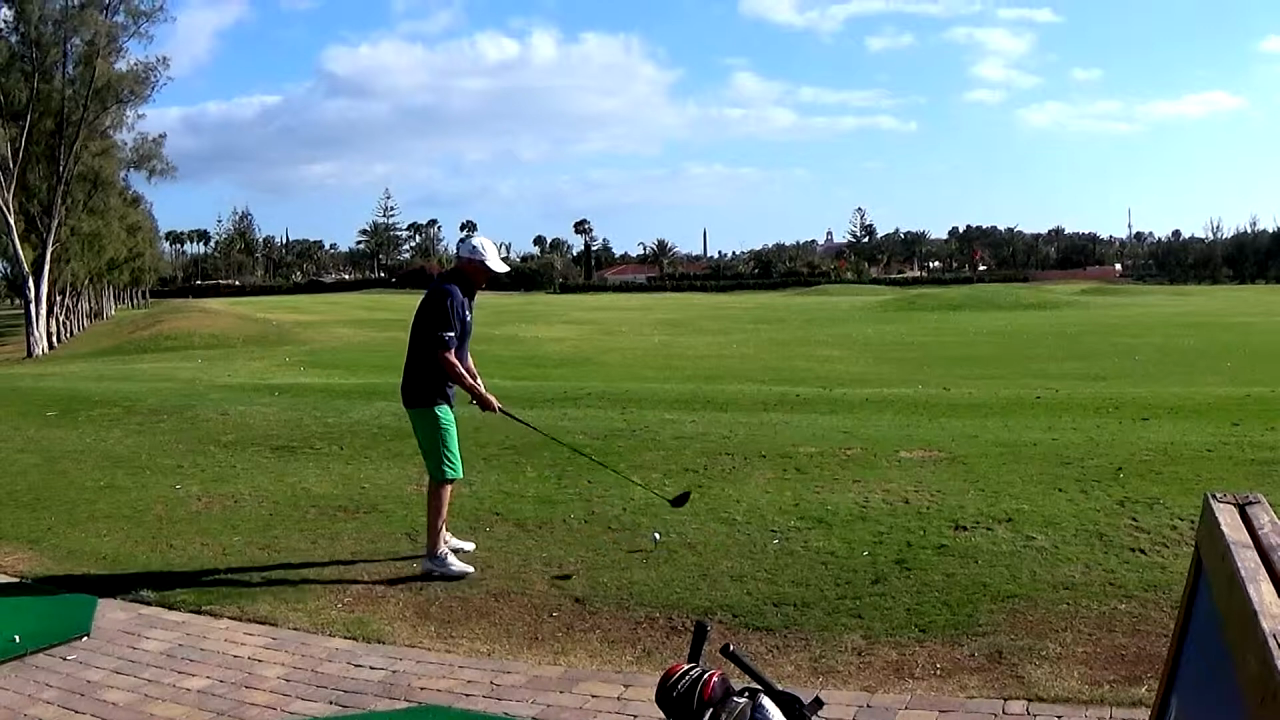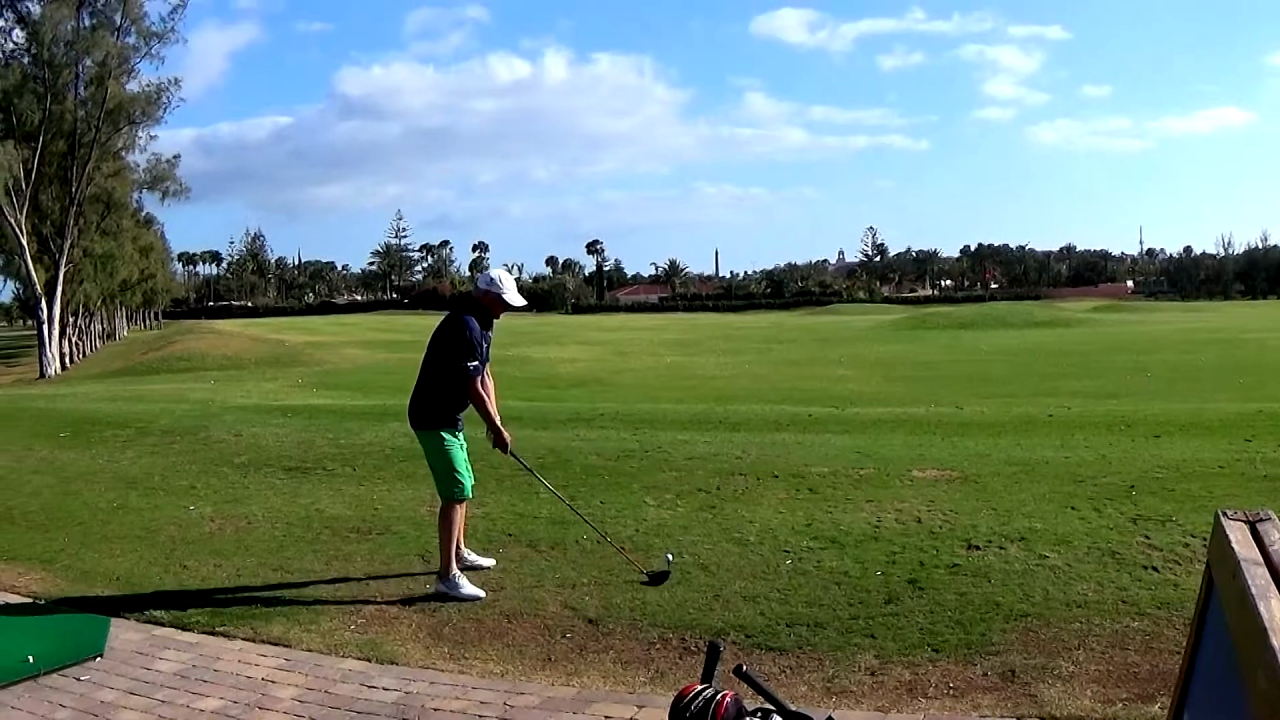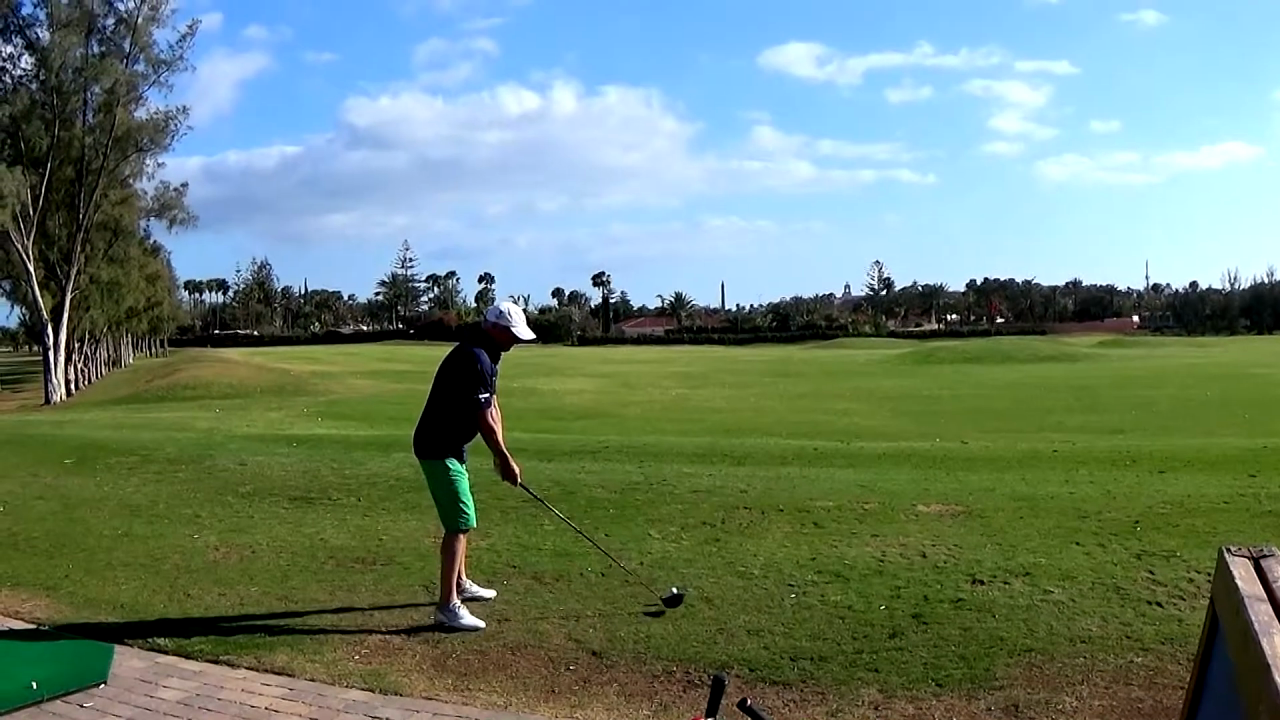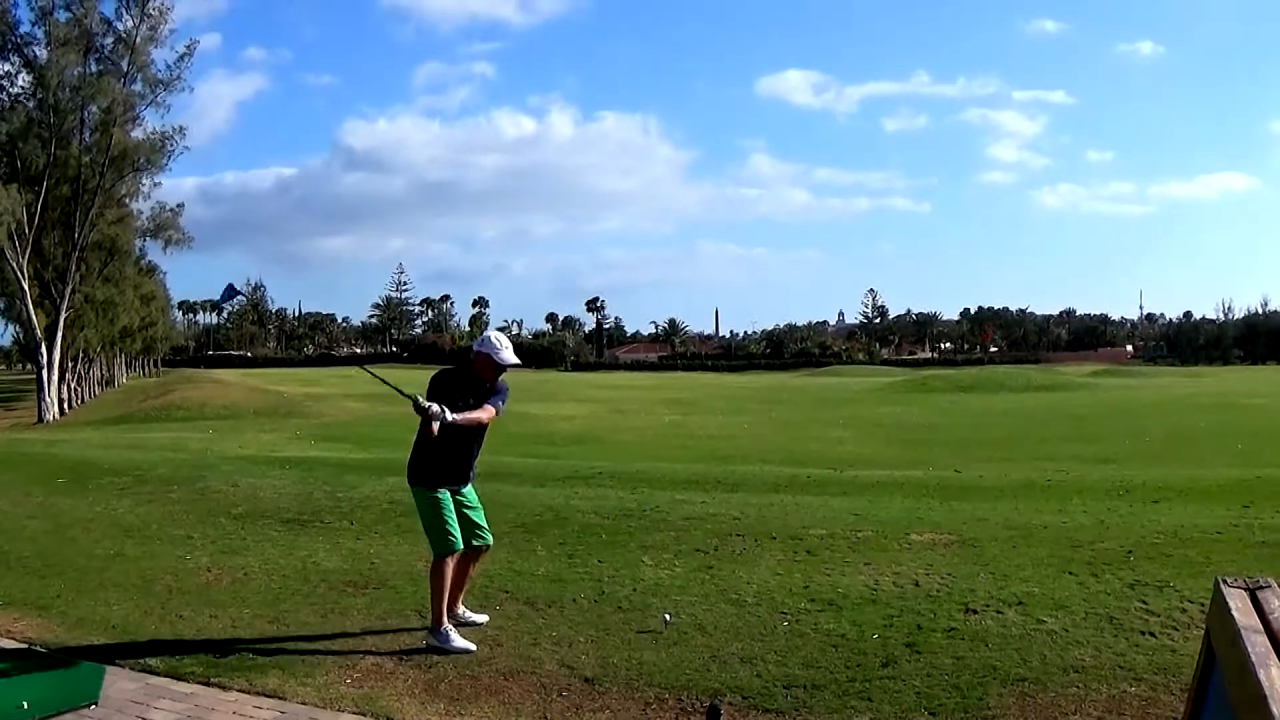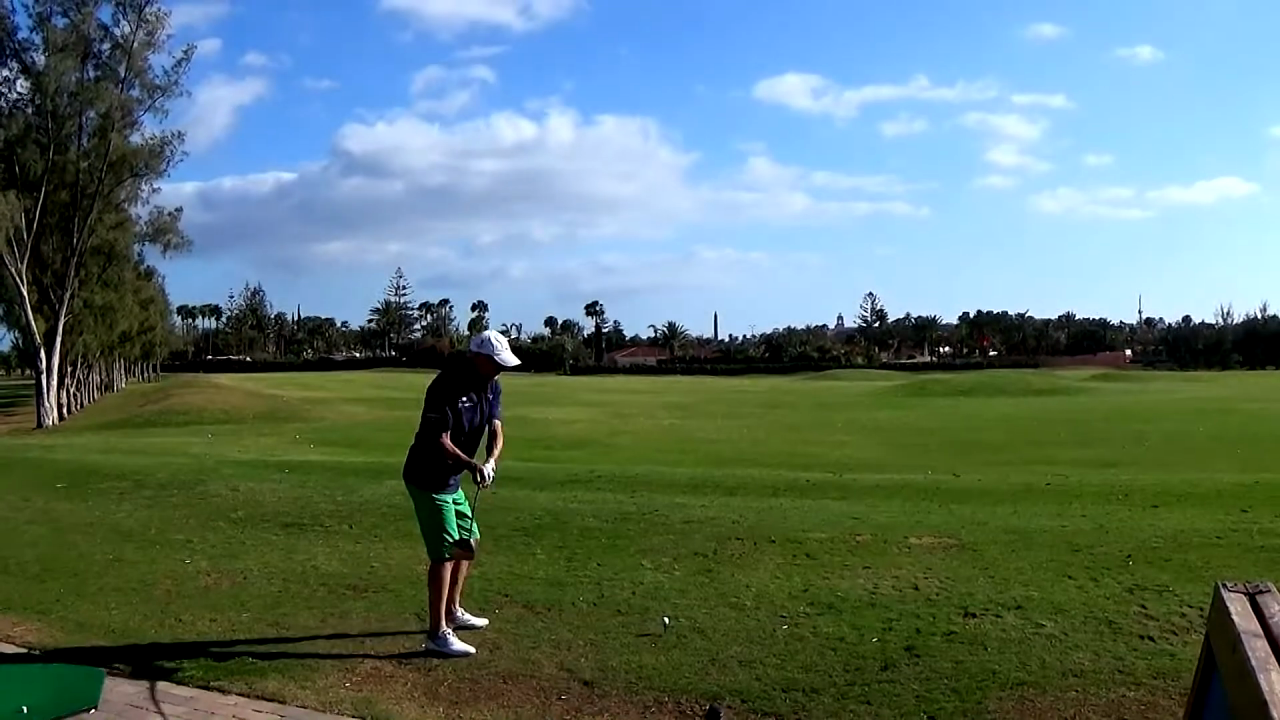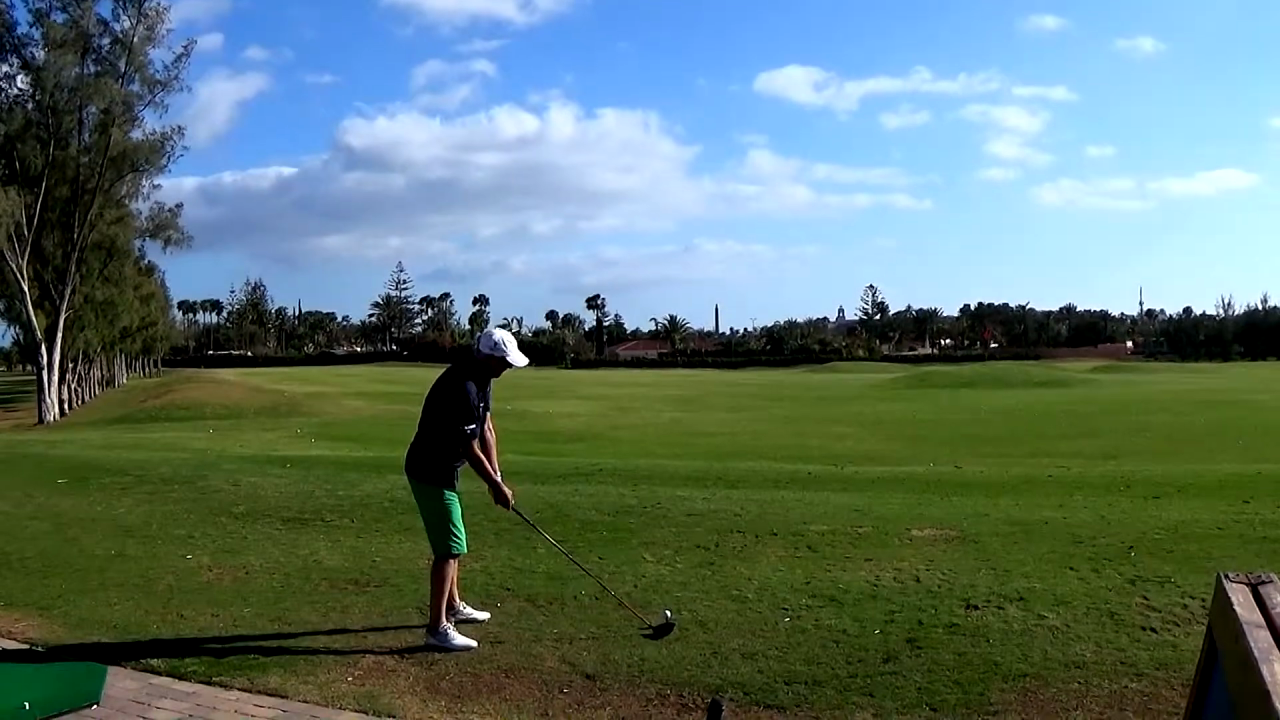
dt=0.7s
person 1, frame 1
left shoulder: (460, 293)
right shoulder: (447, 296)
right elbow: (446, 359)
left wrist: (477, 381)
right wrist: (478, 393)
left hip: (435, 393)
right hip: (428, 396)
left knee: (446, 469)
right knee: (445, 472)
left ankle: (441, 536)
right ankle: (435, 553)
person 1, frame 2
left shoulder: (481, 322)
right shoulder: (465, 326)
left elbow: (484, 376)
right elbow: (474, 389)
left wrist: (496, 421)
right wrist: (497, 428)
left hip: (446, 415)
right hip: (433, 418)
left knee: (461, 488)
right knee: (456, 493)
left ankle: (458, 553)
right ankle: (448, 575)
person 1, frame 3
left shoulder: (486, 353)
right shoulder: (475, 358)
left elbow: (492, 406)
right elbow: (484, 420)
left wrist: (501, 454)
right wrist: (506, 460)
left hip: (449, 445)
right hip: (438, 448)
left knee: (462, 518)
right knee: (460, 522)
left ankle: (460, 584)
right ankle: (448, 604)
person 1, frame 4
left shoulder: (498, 389)
right shoulder: (444, 381)
left elbow: (484, 416)
right elbow: (430, 434)
left wrist: (451, 416)
right wrist: (429, 417)
left hip: (461, 478)
right hip: (430, 476)
left knee: (479, 542)
right knee: (450, 547)
left ankle: (455, 608)
right ankle: (439, 628)
person 1, frame 5
left shoulder: (491, 386)
right shoulder: (446, 386)
left elbow: (495, 432)
right elbow: (440, 443)
left wrist: (489, 464)
right wrist: (471, 465)
left hip: (450, 478)
right hip: (429, 478)
left knee: (466, 542)
right knee: (445, 552)
left ankle: (452, 612)
right ankle: (438, 633)
person 1, frame 6
left shoulder: (479, 379)
right shoulder: (461, 389)
left elbow: (486, 430)
right elbow: (471, 450)
left wrist: (497, 478)
right wrist: (497, 486)
left hip: (441, 468)
right hip: (431, 472)
left knee: (452, 543)
right knee: (450, 548)
left ankle: (452, 606)
right ankle: (437, 628)
